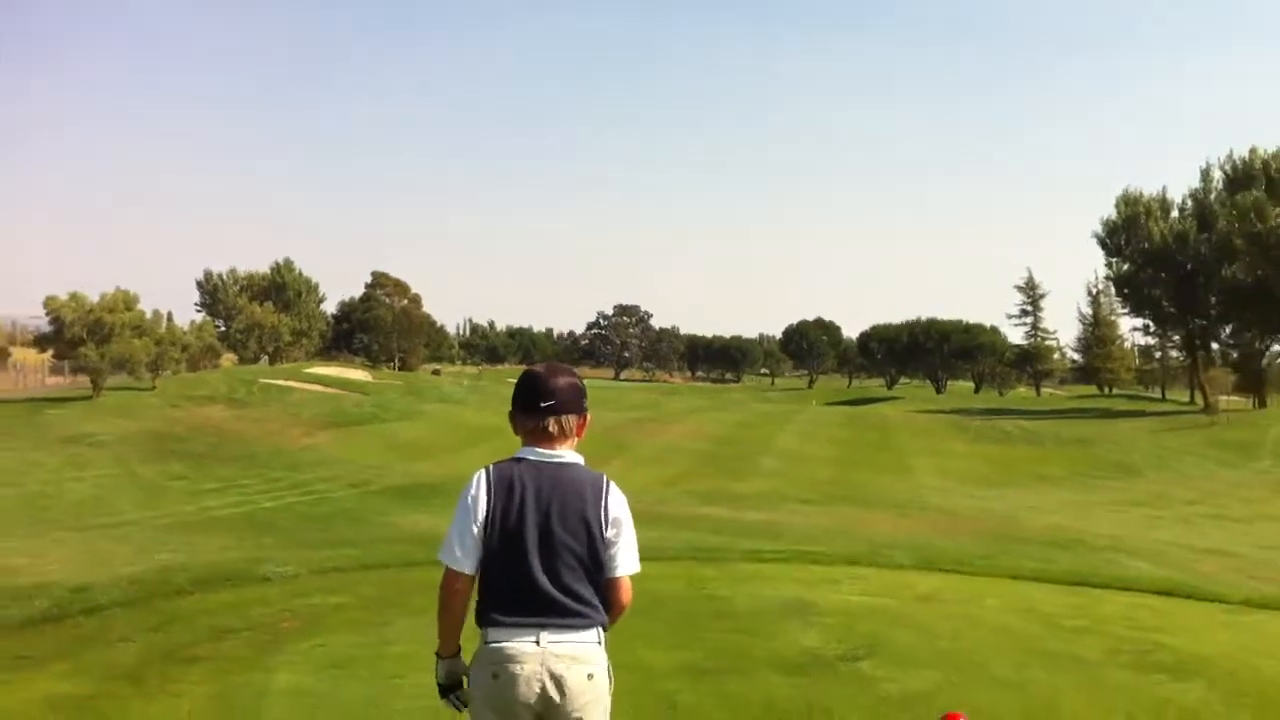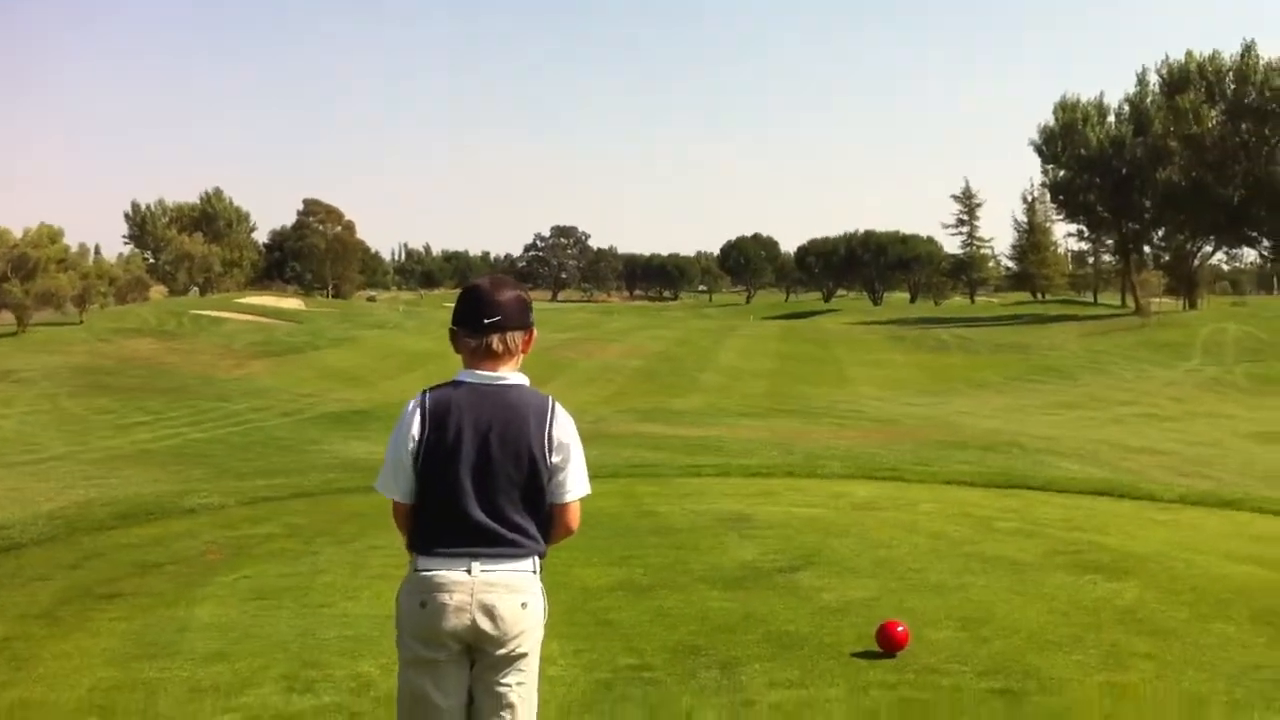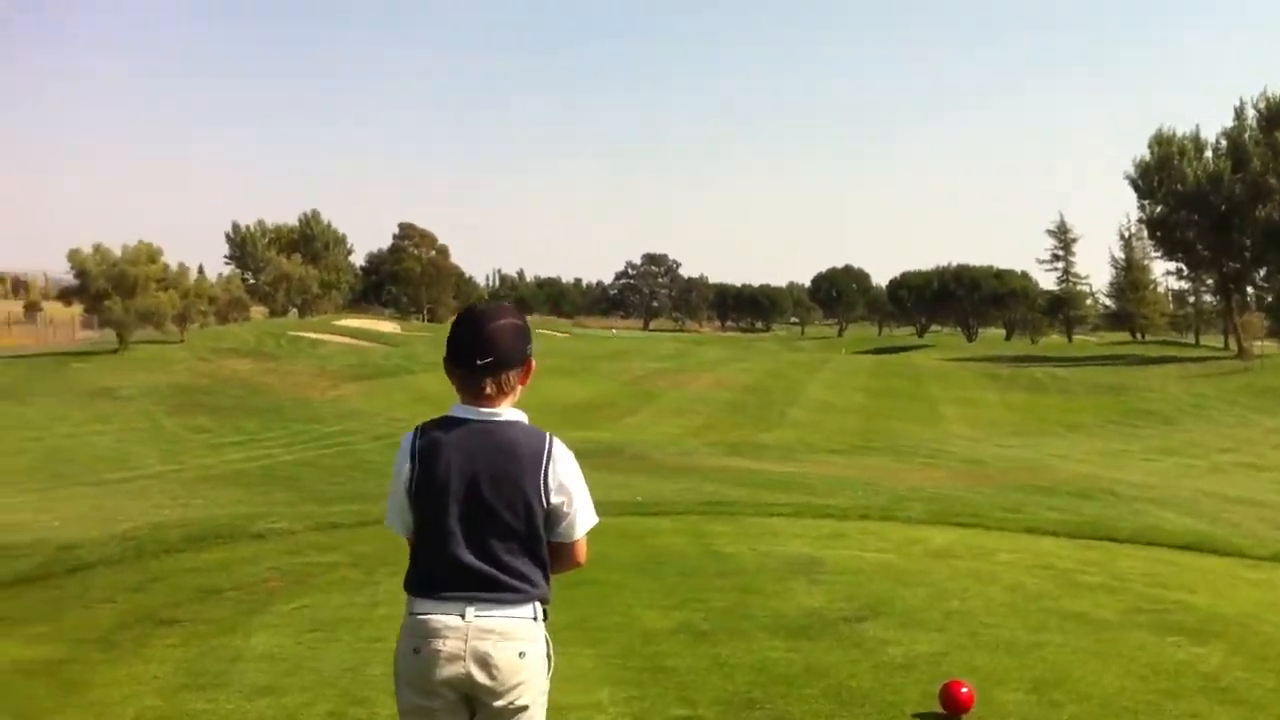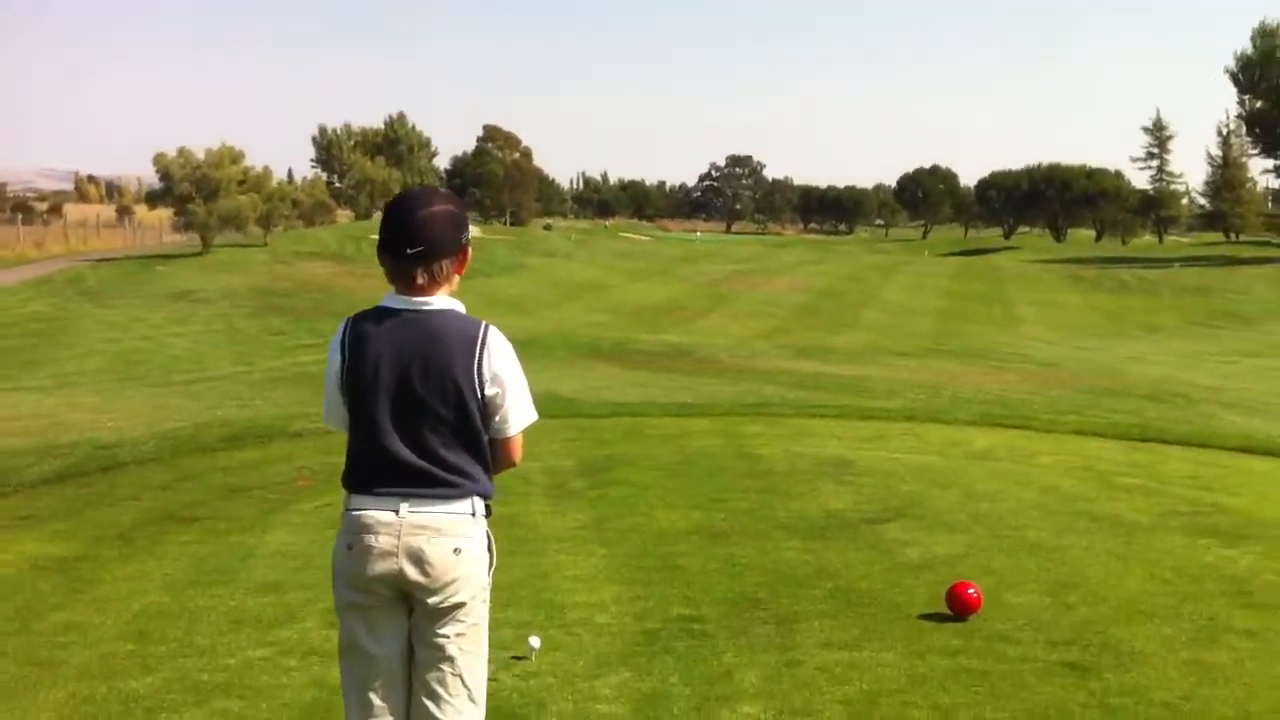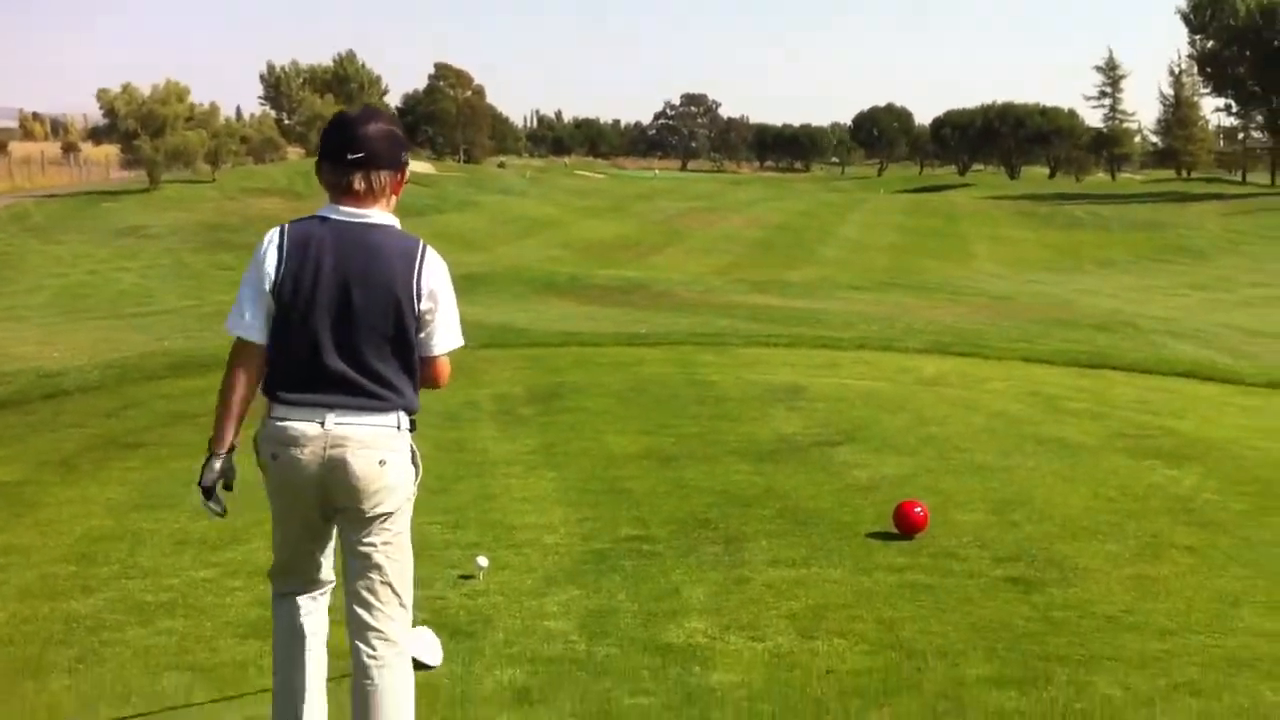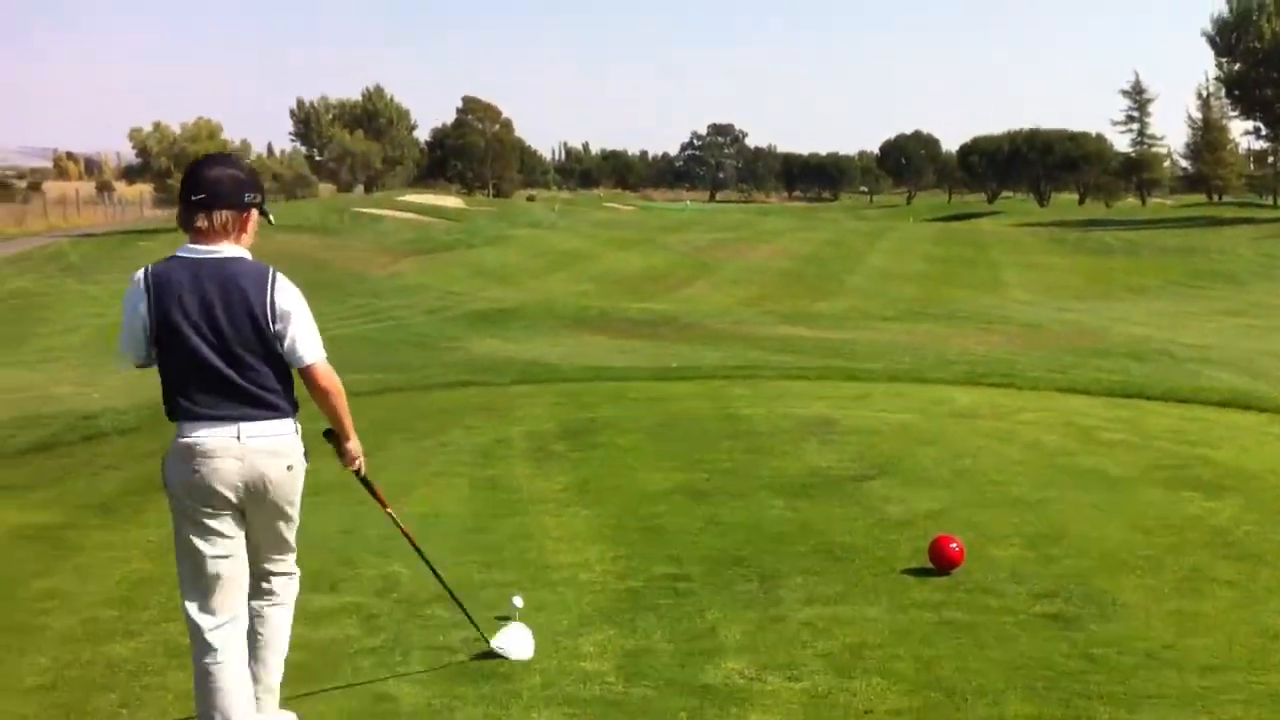
dt=0.7s
person 1, frame 1
left shoulder: (487, 484)
right shoulder: (605, 493)
left elbow: (457, 583)
right elbow: (620, 594)
left wrist: (448, 655)
left hip: (504, 658)
right hip: (580, 658)
person 1, frame 2
left shoulder: (423, 409)
right shoulder: (550, 416)
left elbow: (403, 511)
right elbow: (567, 520)
left hip: (435, 588)
right hip: (513, 590)
person 1, frame 3
left shoulder: (418, 445)
right shoulder: (549, 454)
left elbow: (414, 540)
right elbow: (573, 554)
left hip: (430, 632)
right hip: (513, 635)
person 1, frame 4
left shoulder: (351, 336)
right shoulder: (483, 343)
left elbow: (352, 433)
right elbow: (509, 453)
left hip: (368, 529)
right hip: (451, 532)
person 1, frame 5
left shoulder: (280, 246)
right shoulder: (420, 260)
left elbow: (248, 357)
right elbow: (437, 372)
left wrist: (221, 449)
left hip: (290, 435)
right hip: (376, 443)
left knee: (297, 590)
right knee: (379, 621)
person 1, frame 6
left shoulder: (150, 284)
right shoulder: (273, 286)
left elbow: (138, 357)
right elbow: (318, 376)
right wrist: (347, 436)
left hip: (200, 455)
right hip: (275, 449)
left knee: (214, 617)
right knee: (275, 581)
